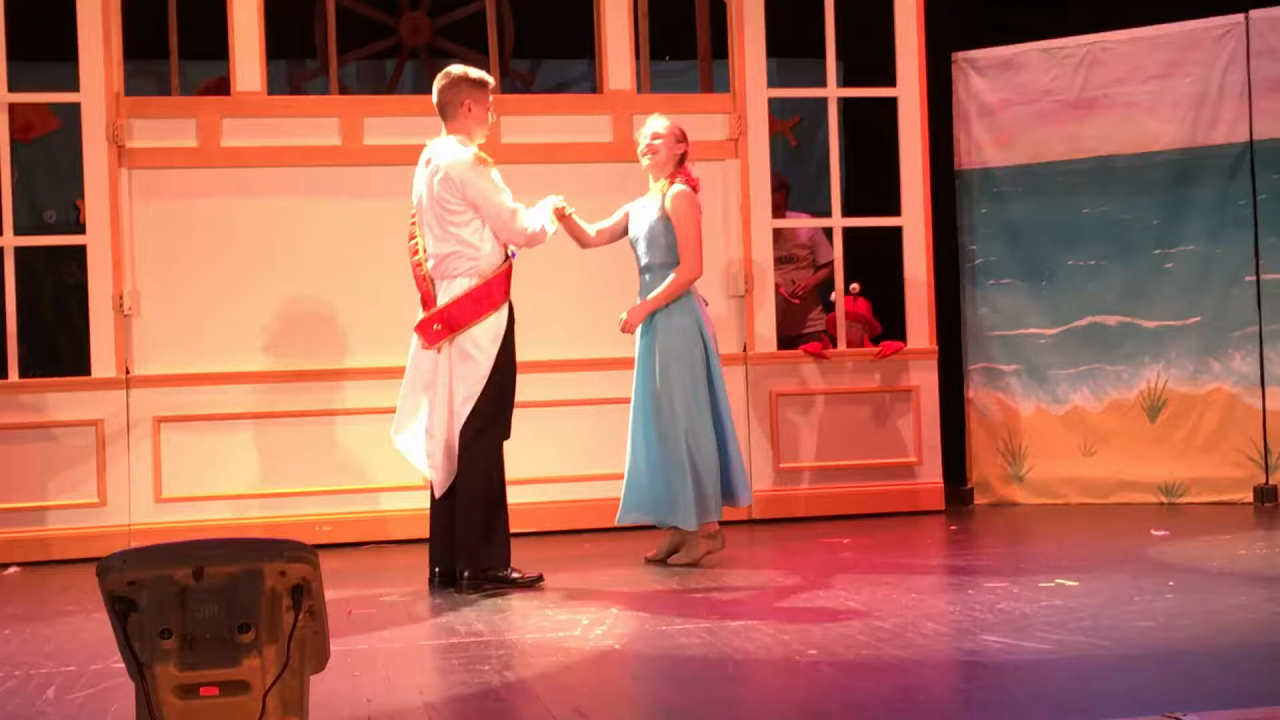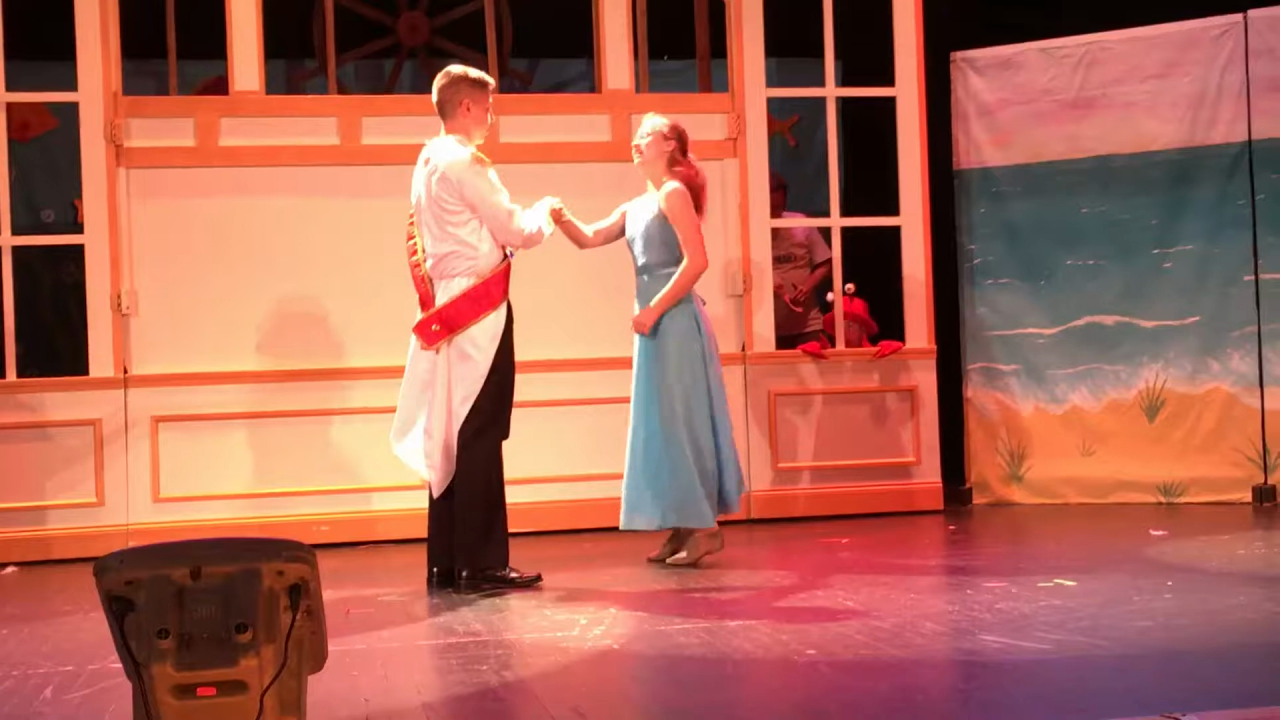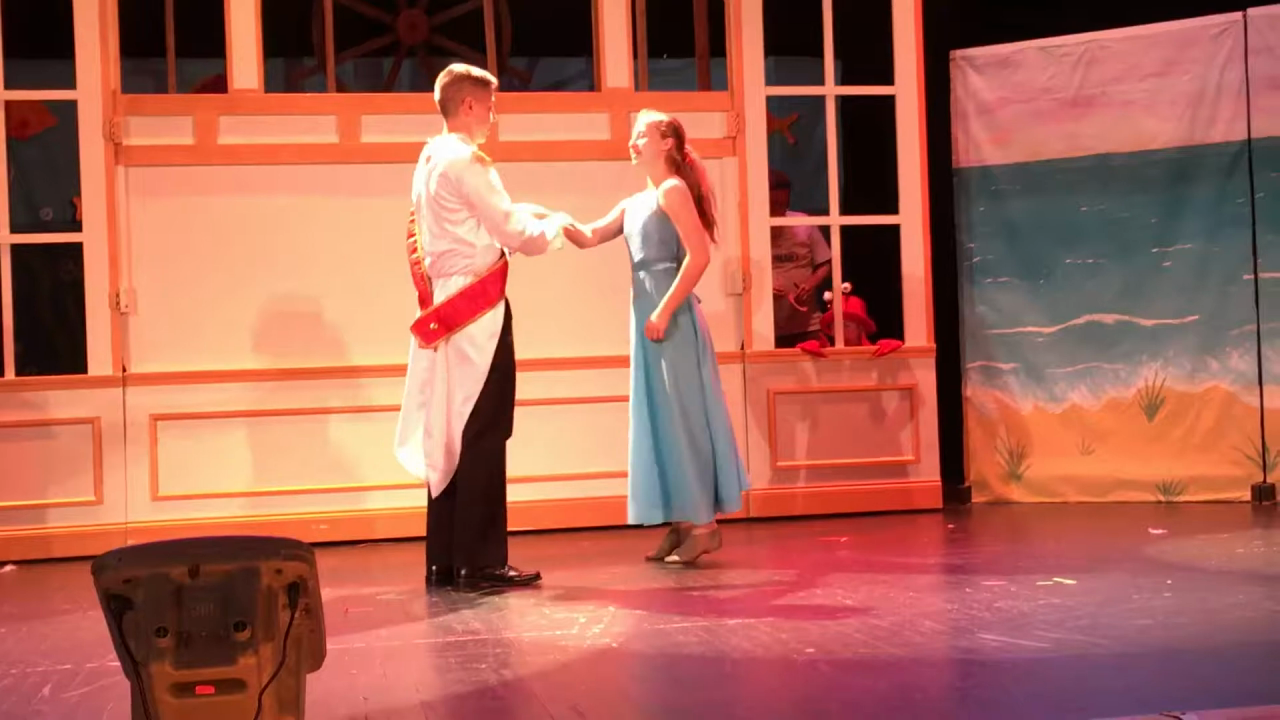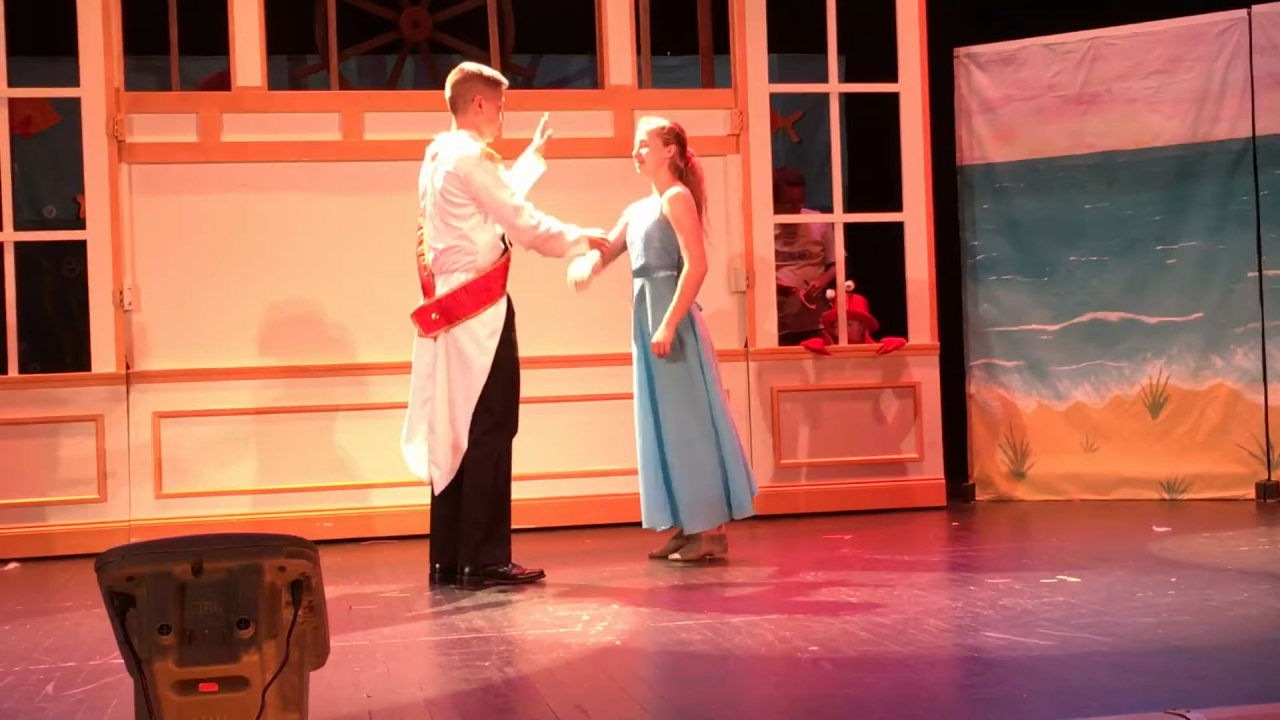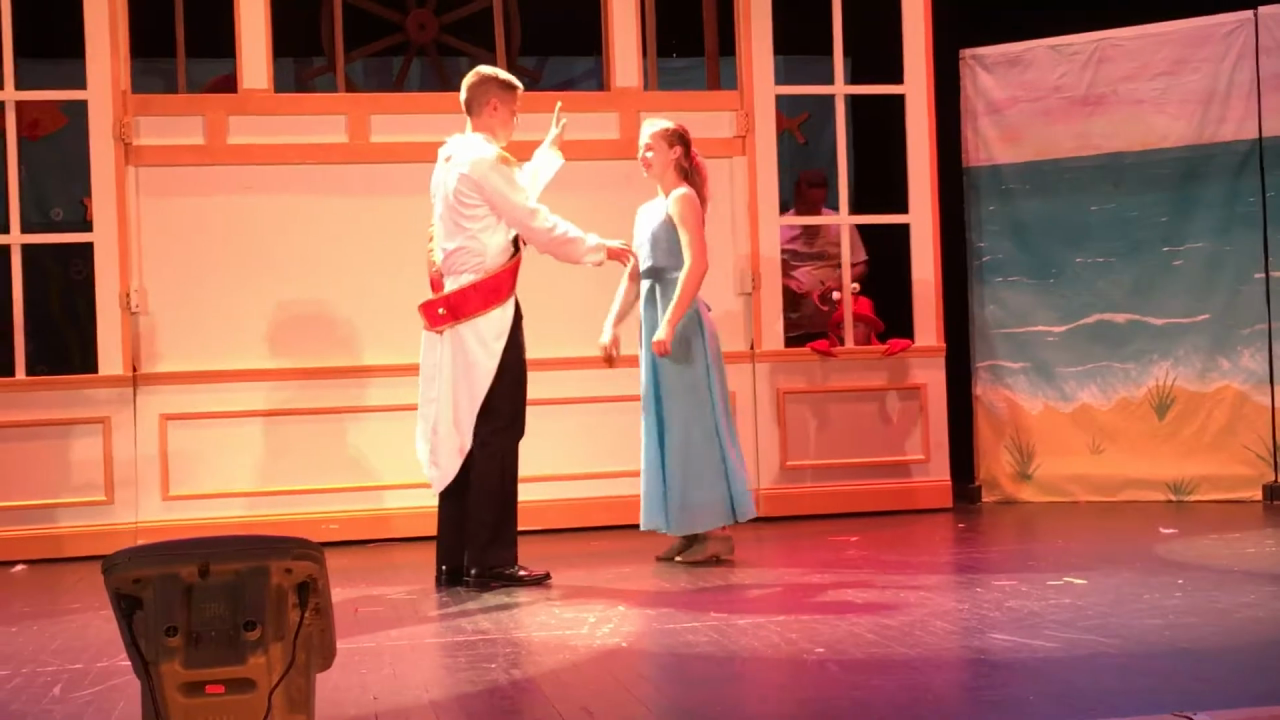
dt=0.2s
person 1, frame 1
left shoulder: (430, 162)
right shoulder: (468, 162)
right elbow: (519, 230)
left wrist: (524, 219)
right wrist: (548, 211)
left hip: (450, 308)
right hip: (478, 311)
left knee: (452, 436)
right knee: (482, 436)
left ankle: (449, 564)
right ankle: (482, 564)
person 1, frame 2
left shoulder: (430, 161)
right shoulder: (466, 162)
right elbow: (516, 232)
left wrist: (526, 216)
right wrist: (544, 211)
left hip: (448, 308)
right hip: (477, 310)
left knee: (450, 435)
right knee: (481, 436)
left ankle: (447, 563)
right ankle: (481, 564)
person 1, frame 3
left shoulder: (432, 160)
right shoulder: (465, 160)
right elbow: (514, 233)
left wrist: (526, 214)
right wrist: (554, 224)
left hip: (447, 307)
right hip: (476, 309)
left knee: (450, 433)
right knee: (484, 433)
left ankle: (446, 561)
right ankle: (481, 563)
person 1, frame 4
left shoulder: (441, 155)
right shoulder: (471, 156)
right elbow: (523, 224)
left wrist: (533, 154)
right wrist: (581, 237)
left hip: (450, 305)
right hip: (478, 308)
left knee: (454, 430)
right knee: (489, 430)
left ankle: (449, 559)
right ankle: (484, 560)
person 1, frame 5
left shoulder: (453, 158)
right shoulder: (485, 159)
left elbow: (516, 198)
right elbow: (538, 226)
left wrist: (551, 148)
right wrist: (600, 248)
left hip: (460, 309)
right hip: (486, 310)
left knee: (463, 432)
right knee: (497, 433)
left ankle: (455, 561)
right ankle: (490, 561)
person 2, frame 1
left shoulder: (679, 195)
right shoulder: (638, 207)
left elbow: (691, 268)
right elbow: (593, 237)
left wrist: (642, 308)
right wrist: (566, 218)
left hip: (678, 318)
right hip: (655, 321)
left knee: (684, 419)
right knee: (660, 422)
left ankle: (705, 525)
right ankle: (683, 526)
person 2, frame 2
left shoulder: (674, 193)
right shoulder: (635, 206)
left elbow: (696, 260)
right elbow: (590, 238)
left wrist: (654, 308)
right wrist: (560, 218)
left hip: (676, 317)
right hip: (653, 317)
left knee: (684, 419)
right knee: (659, 422)
left ankle: (704, 526)
right ankle: (681, 527)
person 2, frame 3
left shoulder: (674, 190)
right shoulder: (634, 203)
left elbow: (699, 255)
right elbow: (591, 236)
left wrist: (666, 310)
right wrist: (563, 226)
left hip: (672, 314)
right hip: (647, 312)
left knee: (681, 415)
right knee: (656, 419)
left ankle: (703, 524)
right ankle: (680, 524)
person 2, frame 4
left shoulder: (677, 198)
right shoulder: (637, 209)
left elbow: (696, 265)
right elbow: (606, 253)
left wrist: (670, 324)
right wrist: (582, 268)
left hip: (672, 319)
right hip: (645, 317)
left knee: (688, 420)
right knee: (661, 423)
left ankle: (710, 529)
right ankle: (685, 526)
person 2, frame 5
left shoulder: (683, 198)
right shoulder: (646, 210)
left elbow: (696, 264)
right elbow: (634, 276)
left wrist: (670, 324)
right wrist: (611, 325)
left hip: (680, 321)
right hip: (655, 319)
left knee: (693, 421)
right knee: (669, 424)
left ankle: (716, 530)
right ankle: (694, 528)
